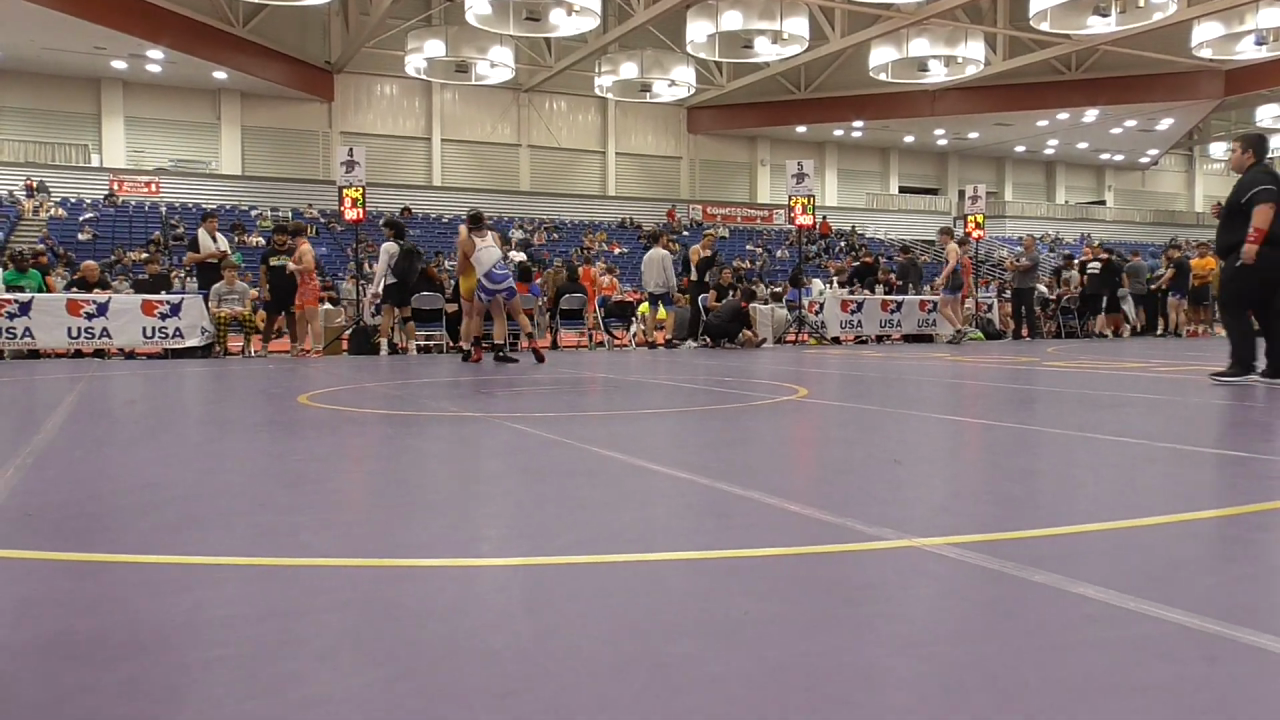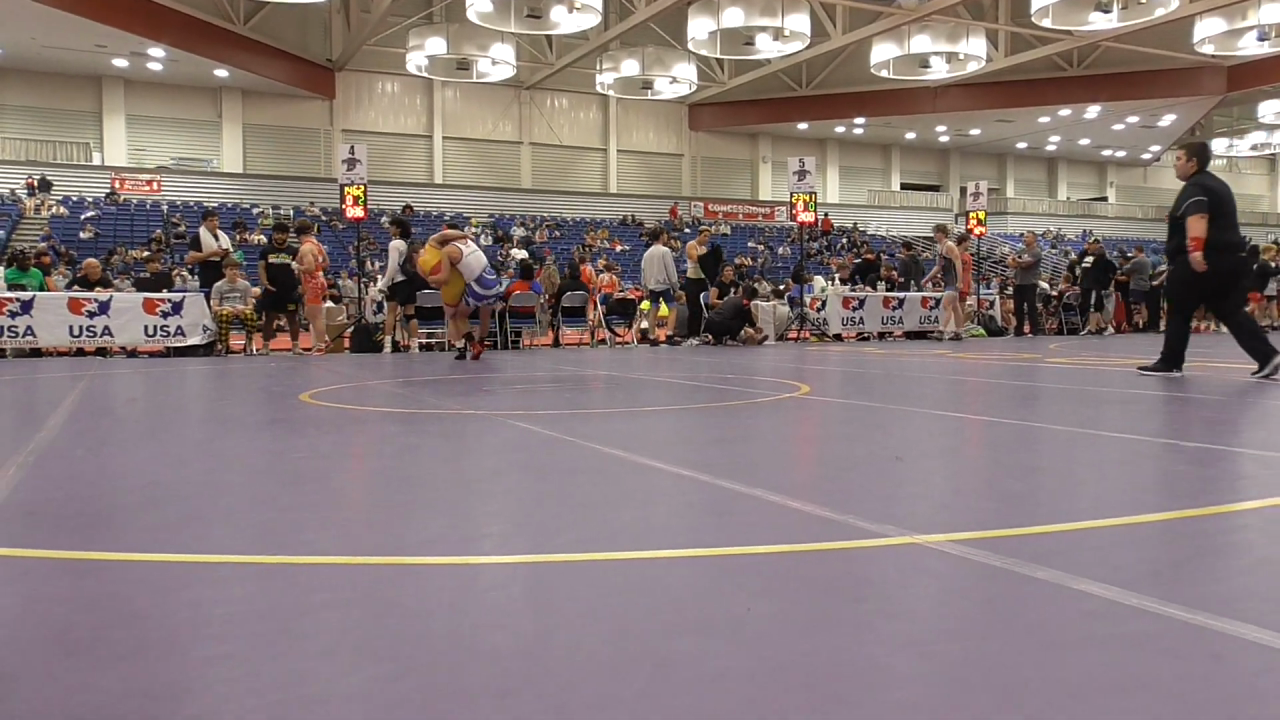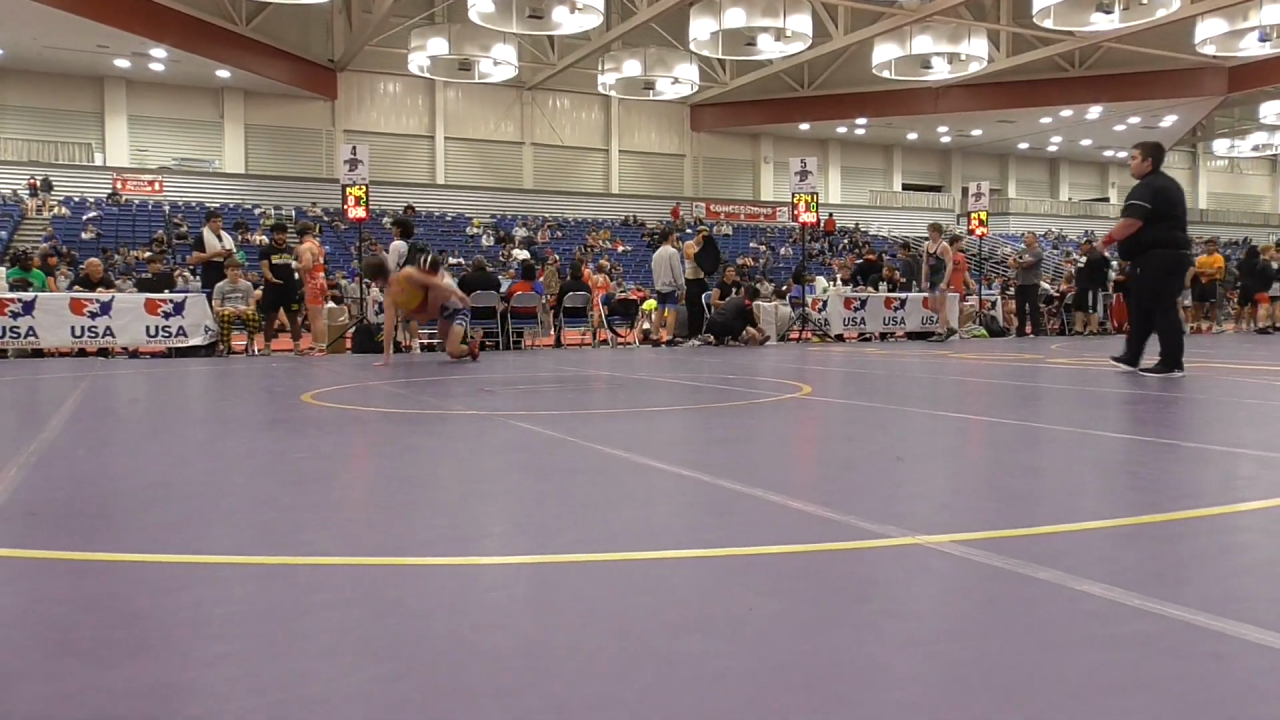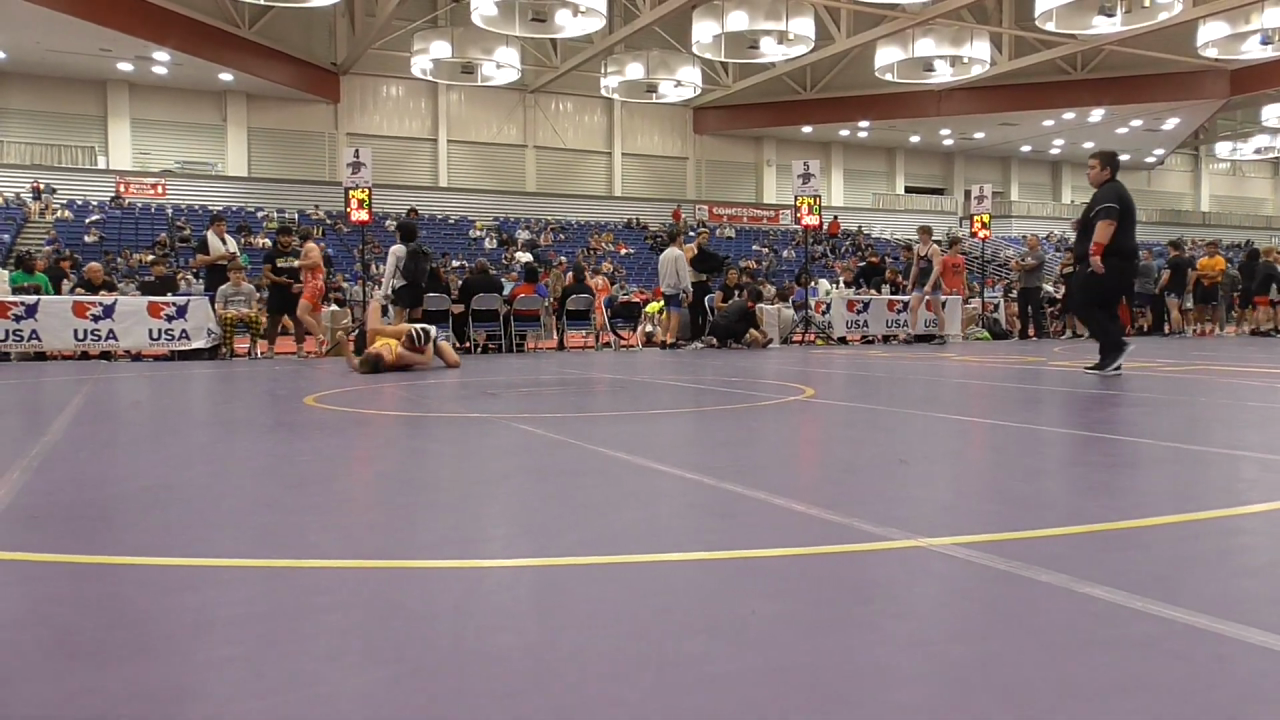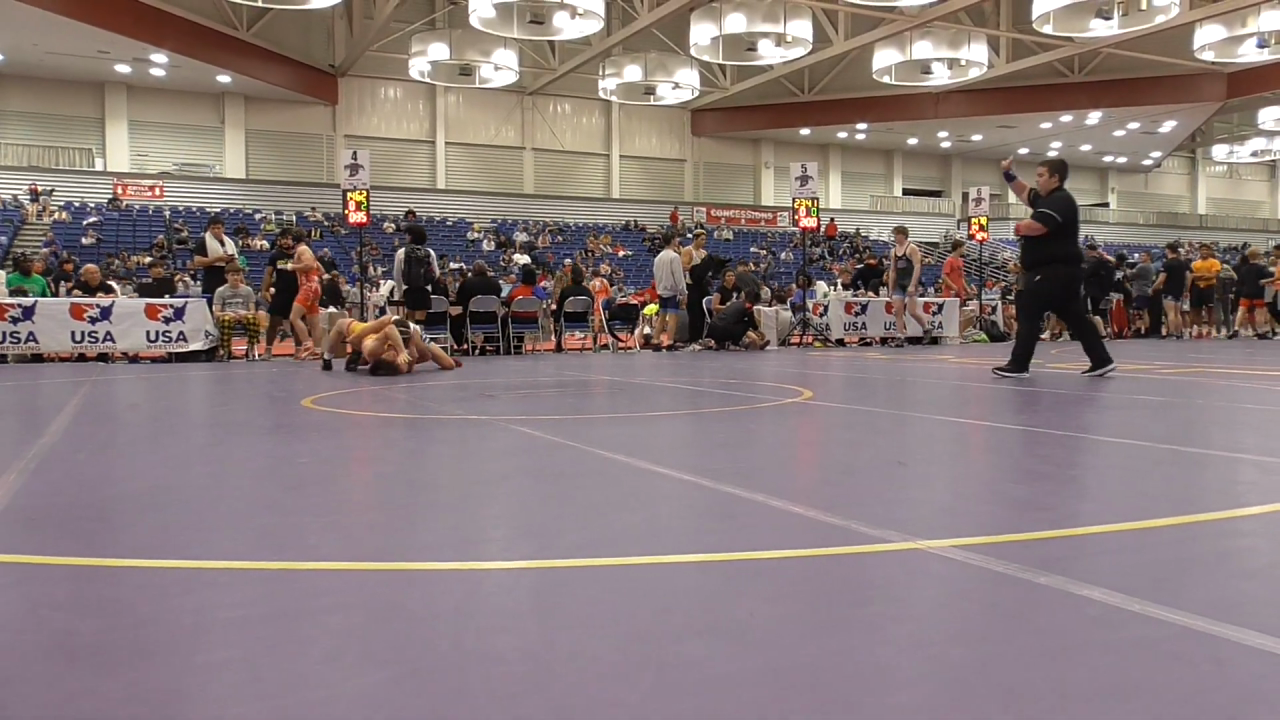
dt=0.4s
person 1, frame 1
left shoulder: (1257, 177)
right shoulder: (1254, 178)
left wrist: (1252, 241)
right wrist: (1224, 214)
left hip: (1252, 257)
left knee: (1232, 308)
left ankle: (1242, 365)
person 1, frame 2
left shoulder: (1194, 188)
right shoulder: (1217, 185)
left elbow: (1196, 218)
left wrist: (1194, 249)
left hip: (1200, 261)
right hip: (1233, 259)
left knee: (1178, 311)
right knee: (1231, 313)
left ankle: (1170, 363)
person 1, frame 3
left shoulder: (1146, 188)
right shoulder: (1171, 185)
left elbow: (1131, 222)
left wrist: (1107, 240)
left hip: (1155, 257)
right hip: (1175, 254)
left knee: (1162, 309)
right knee: (1141, 309)
left ankle: (1172, 363)
right ankle: (1130, 357)
person 1, frame 4
left shoulder: (1108, 193)
right shoulder: (1117, 192)
left elbow: (1106, 224)
left wrist: (1095, 252)
left hip: (1107, 263)
right hip: (1119, 262)
left knee: (1083, 307)
right knee: (1107, 311)
left ankle: (1116, 347)
right ankle: (1110, 361)
person 1, frame 5
left shoulder: (1059, 200)
right shoulder: (1046, 198)
left elbow: (1034, 227)
right elbow: (1023, 193)
left wrist: (1019, 228)
right wrist: (1008, 174)
left hip: (1054, 271)
right hip: (1063, 270)
left knee: (1028, 315)
right knee: (1074, 317)
left ankle: (1018, 365)
right ankle: (1101, 360)
